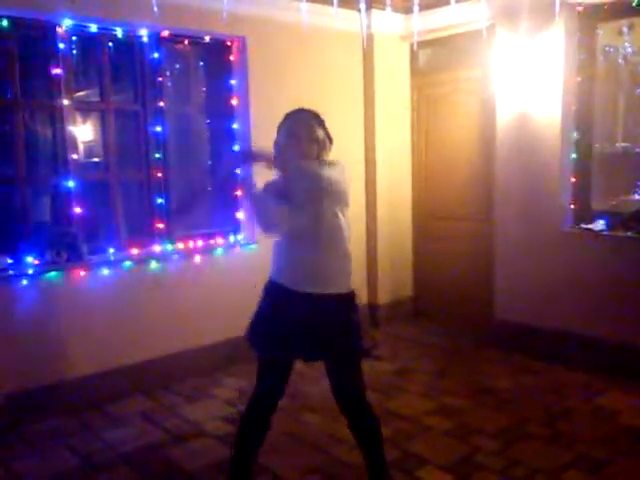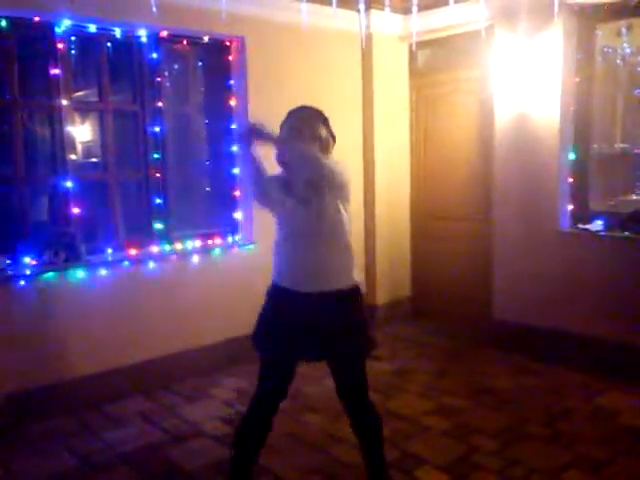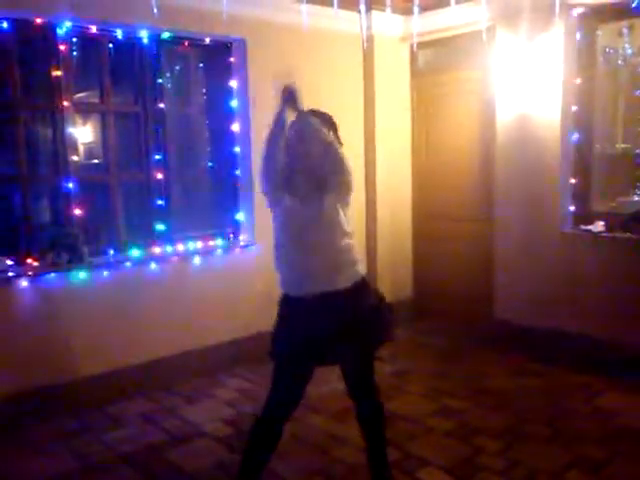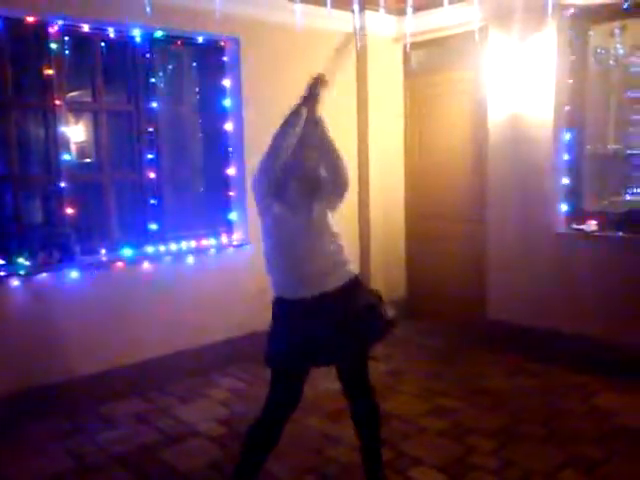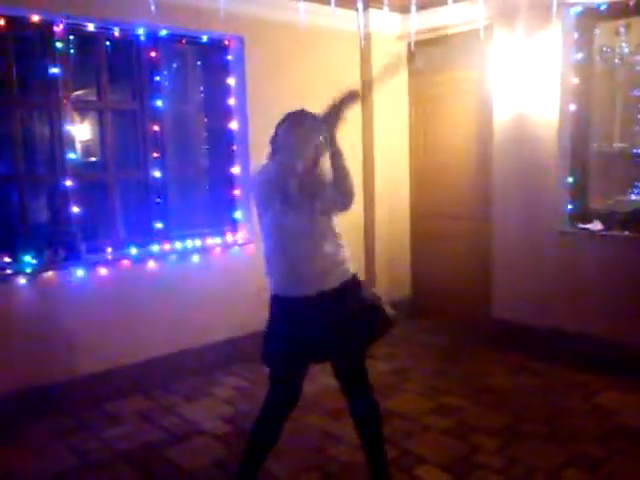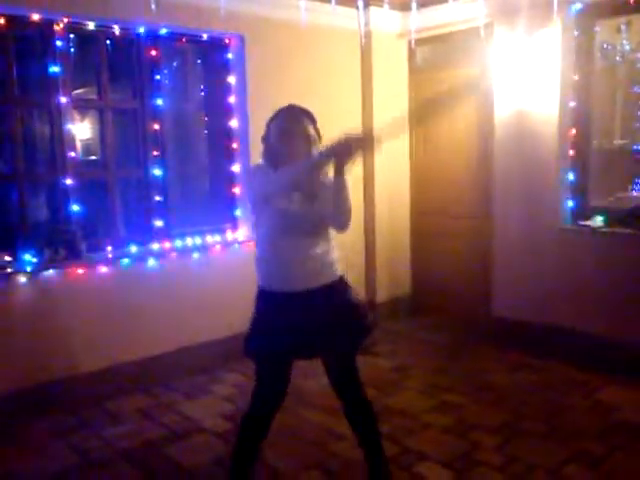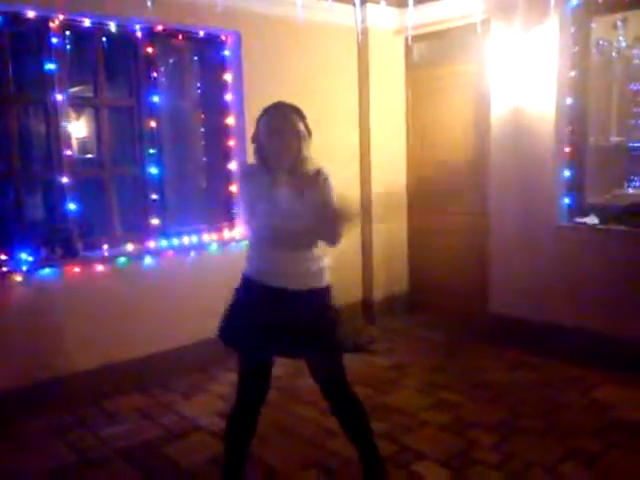
dt=0.1s
person 1, frame 1
left shoulder: (333, 176)
right shoulder: (273, 191)
left elbow: (316, 179)
right elbow: (270, 223)
left wrist: (267, 158)
right wrist: (246, 182)
left hip: (334, 303)
right hip: (286, 301)
left knee: (352, 398)
right knee: (264, 398)
person 1, frame 2
left shoulder: (333, 184)
right shoulder: (277, 187)
left elbow: (321, 166)
right elbow: (263, 193)
left wrist: (273, 137)
right wrist: (251, 149)
left hip: (339, 300)
right hip: (288, 301)
left knee: (356, 397)
right knee: (266, 399)
person 1, frame 3
left shoulder: (335, 186)
right shoulder: (279, 186)
left elbow: (333, 161)
right elbow: (271, 165)
left wrist: (303, 114)
right wrist: (286, 112)
left hip: (349, 299)
right hip: (301, 307)
left knee: (364, 393)
right knee: (282, 402)
person 1, frame 4
left shoulder: (321, 186)
right shoulder: (265, 187)
left elbow: (340, 185)
right elbow: (277, 157)
left wrist: (316, 120)
right wrist: (302, 108)
left hip: (343, 299)
right hip: (295, 308)
left knee: (359, 392)
right knee: (281, 403)
person 1, frame 5
left shoulder: (322, 189)
right shoulder: (267, 187)
left elbow: (344, 199)
right elbow: (283, 166)
left wrist: (329, 135)
right wrist: (322, 123)
left hip: (340, 298)
right hip: (292, 308)
left knee: (358, 391)
right knee: (279, 402)
person 1, frame 6
left shoulder: (321, 180)
right shoulder: (259, 177)
left elbow: (341, 220)
right elbow: (284, 185)
left wrist: (338, 168)
right wrist: (326, 154)
left hip: (328, 295)
right hip: (279, 301)
left knee: (350, 390)
right knee: (267, 399)
person 1, frame 7
left shoulder: (317, 180)
right shoulder: (252, 177)
left elbow: (331, 235)
right elbow: (271, 220)
left wrist: (329, 216)
right wrist: (316, 215)
left hip: (310, 298)
right hip: (262, 297)
left knee: (336, 389)
right knee: (250, 395)
